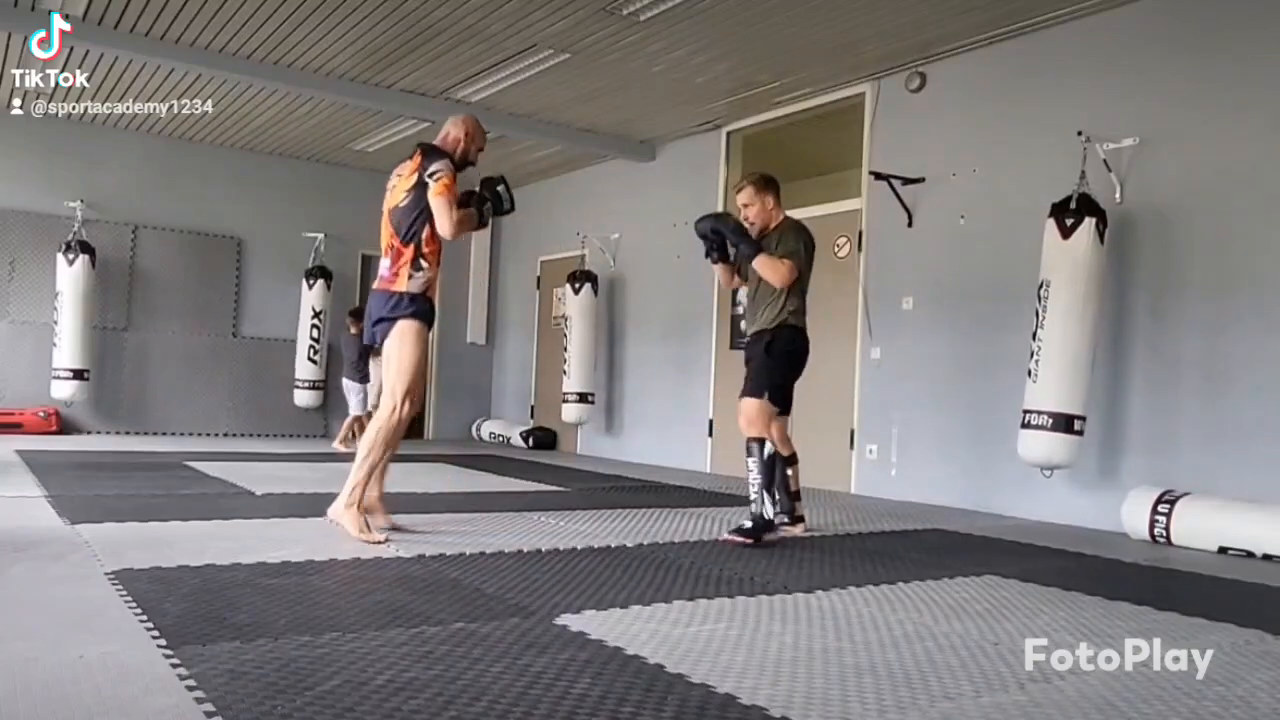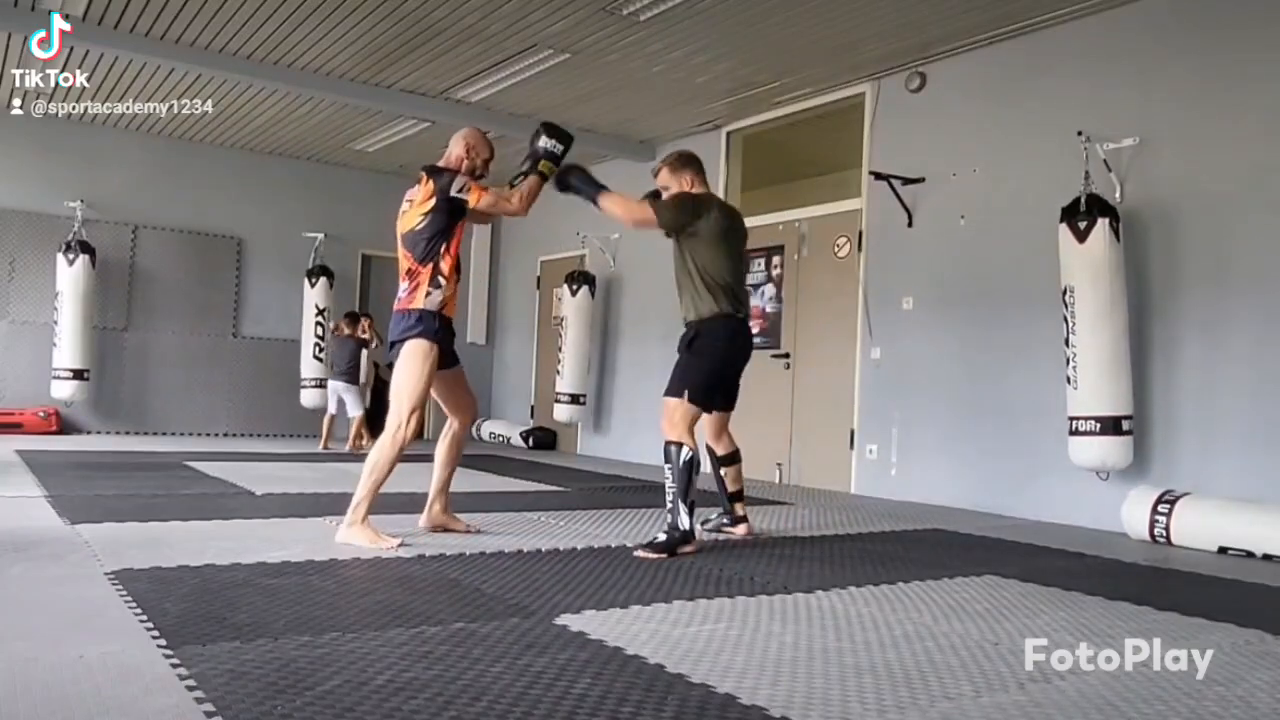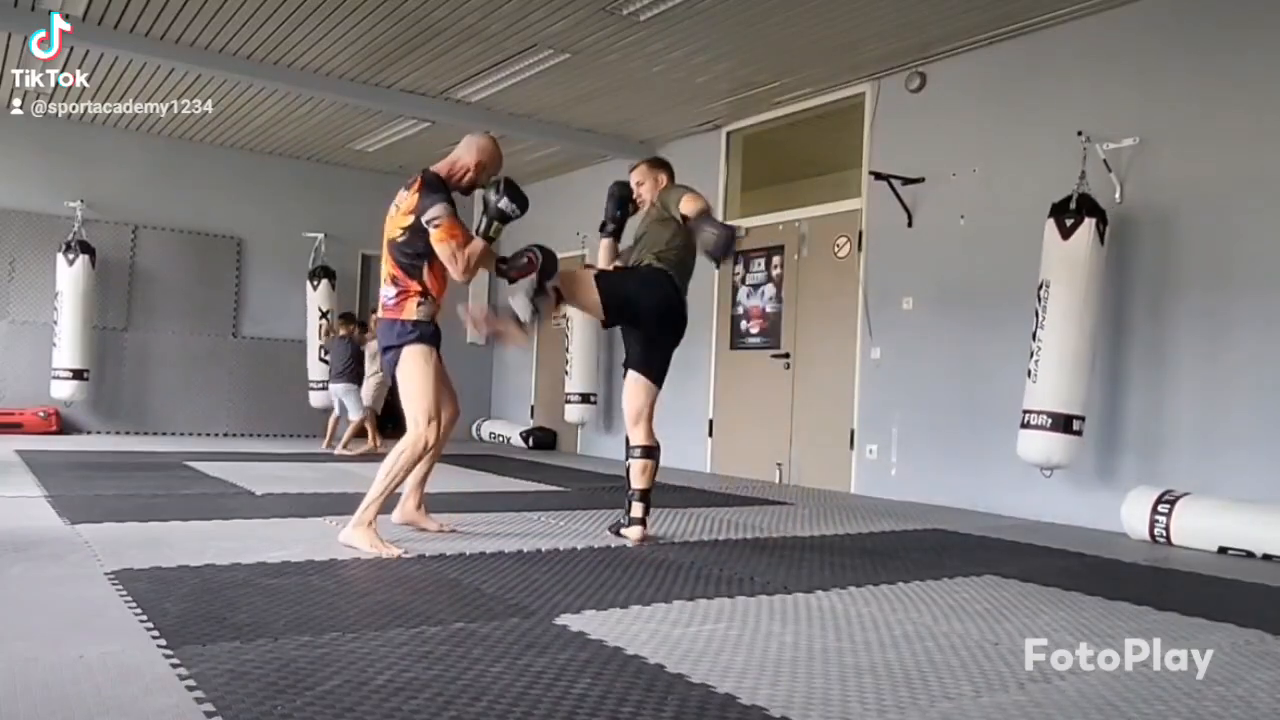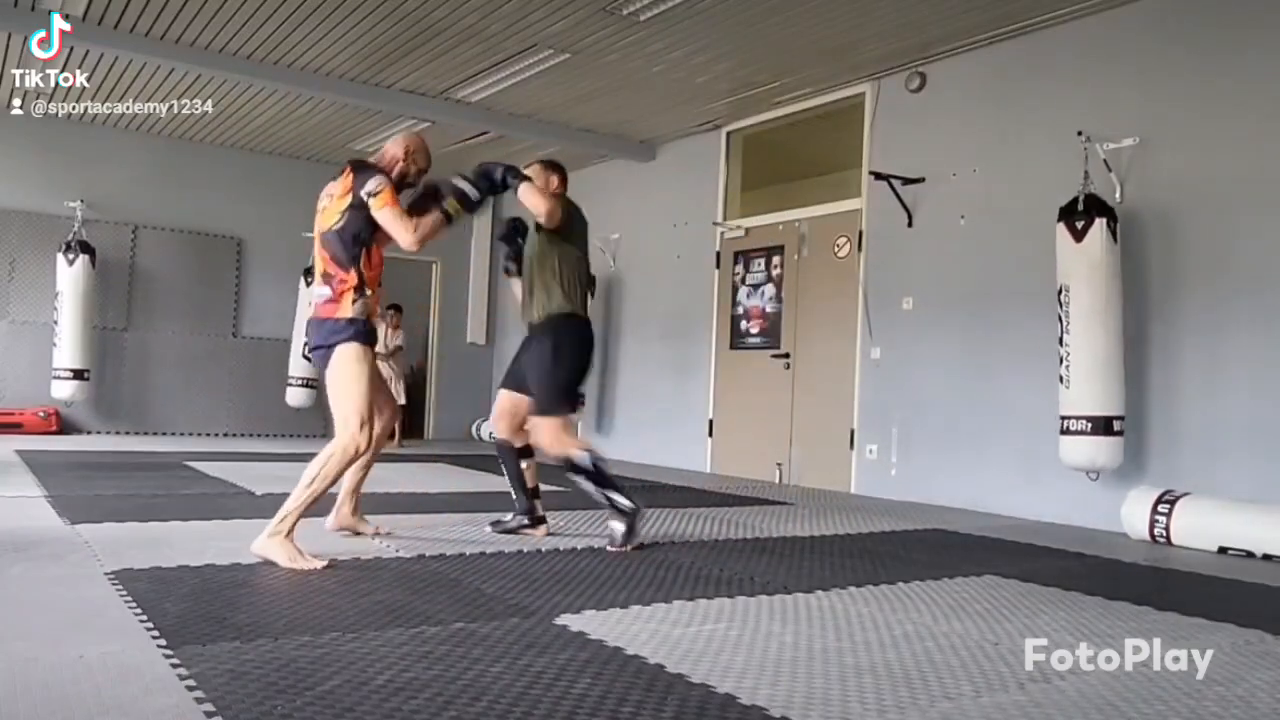
dt=1s
person 1, frame 1
left shoulder: (407, 169)
right shoulder: (438, 165)
right elbow: (449, 228)
left wrist: (463, 206)
right wrist: (482, 208)
left hip: (389, 296)
right hip: (404, 299)
left knee: (405, 403)
right knee: (397, 405)
left ankle: (371, 494)
right ankle: (347, 502)
person 1, frame 2
left shoulder: (428, 189)
right shoulder: (448, 183)
left elbow: (485, 211)
right elbow: (516, 205)
left wrist: (528, 171)
right wrist: (546, 163)
left hip: (427, 319)
right hip: (419, 319)
left knee: (463, 413)
right knee: (403, 422)
left ankle: (436, 509)
right ankle: (354, 521)
person 1, frame 3
left shoulder: (428, 189)
right shoulder: (435, 199)
left elbow: (450, 257)
right elbow: (460, 270)
right wrist: (493, 222)
left hip: (412, 323)
right hip: (406, 324)
left knee: (447, 412)
right knee: (425, 431)
left ankle: (409, 505)
right ankle: (360, 523)
person 1, frame 4
left shoulder: (344, 186)
right shoulder: (372, 181)
right elbow: (411, 239)
left wrist: (417, 209)
right wrist: (451, 206)
left hip: (341, 323)
right hip: (345, 326)
left knee: (384, 413)
right knee: (355, 440)
left ankle: (345, 511)
right ankle: (277, 533)
person 2, frame 1
left shoulder: (794, 232)
right shoulder: (759, 241)
left elbow: (782, 276)
right elbow: (730, 281)
left wrist: (744, 243)
right wrist: (717, 250)
left hip: (781, 339)
right hip: (760, 341)
left knee: (752, 418)
right knee: (774, 429)
left ankle: (763, 518)
right ankle: (791, 514)
person 2, frame 2
left shoulder: (697, 207)
right shoulder: (727, 219)
left elbow: (635, 213)
left wrist: (583, 183)
right wrist: (661, 204)
left hip: (712, 334)
right hip: (731, 335)
left knee: (673, 423)
right knee: (714, 429)
left ankle: (679, 530)
right ankle: (736, 516)
person 2, frame 3
left shoulder: (676, 196)
right shoulder: (652, 223)
left elbow: (692, 203)
right elbow: (606, 267)
left wrist: (705, 221)
right wrist: (612, 223)
left hip: (646, 287)
right hip: (669, 314)
left knee: (545, 267)
right knee: (637, 420)
left ankle: (516, 321)
right ankle: (635, 519)
person 2, frame 4
left shoulder: (564, 211)
right shoulder: (537, 240)
left elbow: (544, 208)
right elbow: (526, 296)
left wrist: (511, 176)
right wrist: (513, 255)
left hip: (562, 337)
right hip: (544, 337)
left knee: (550, 441)
right knee: (503, 425)
left ankle: (622, 506)
right ankle: (529, 512)
